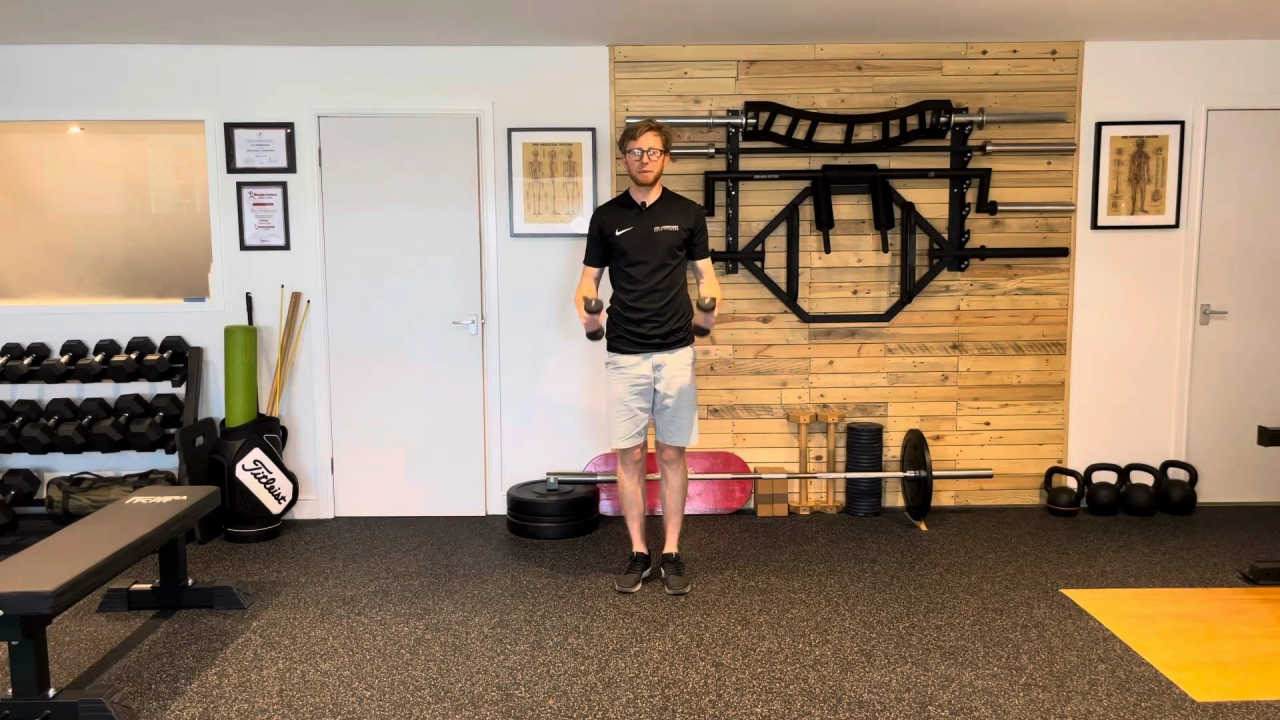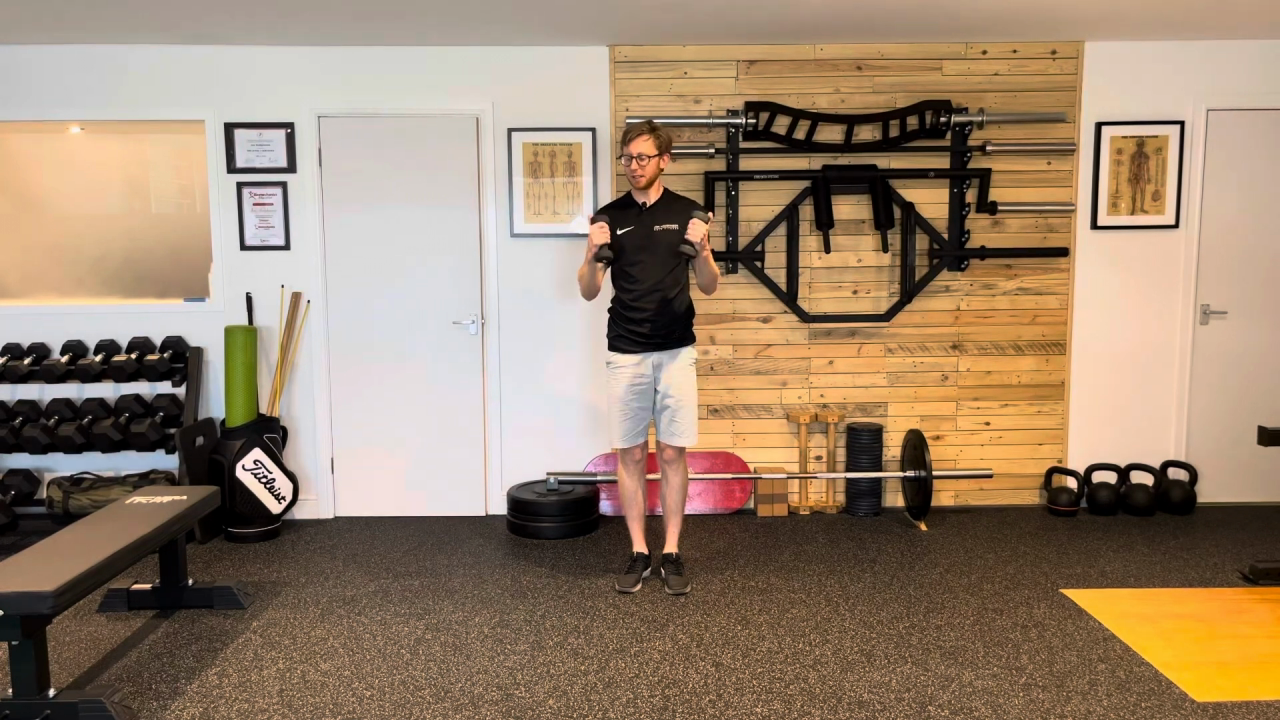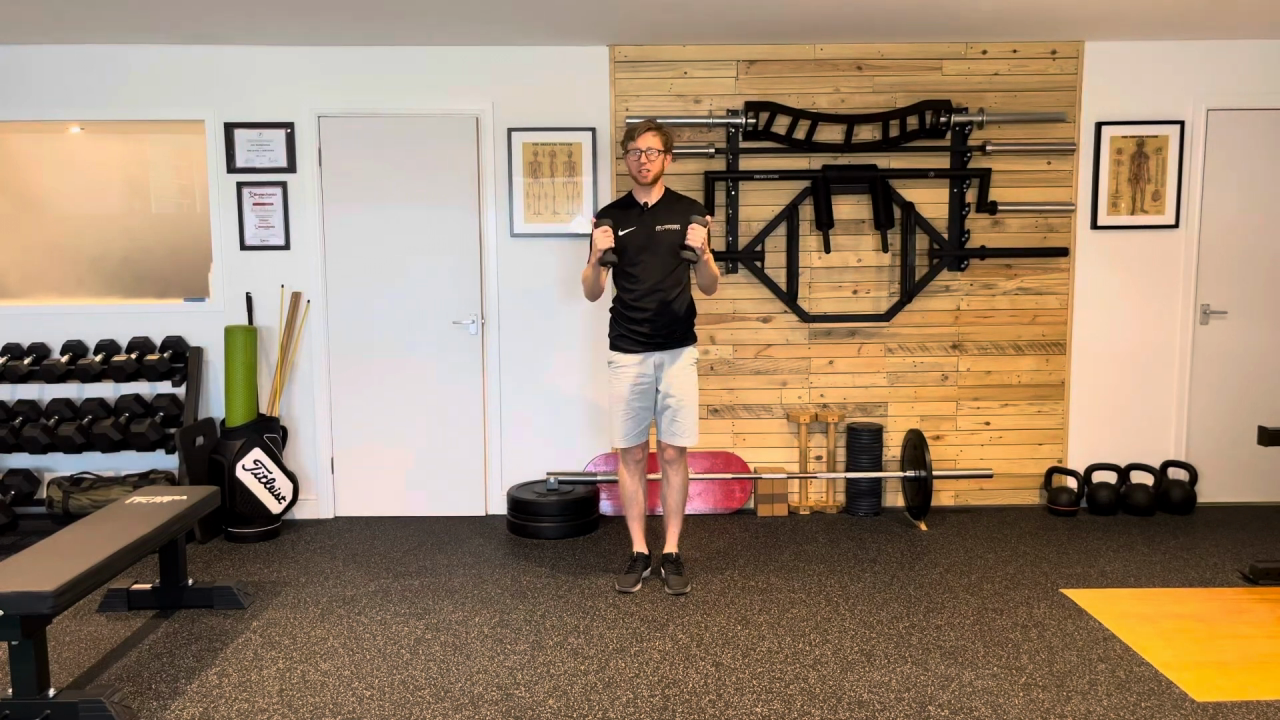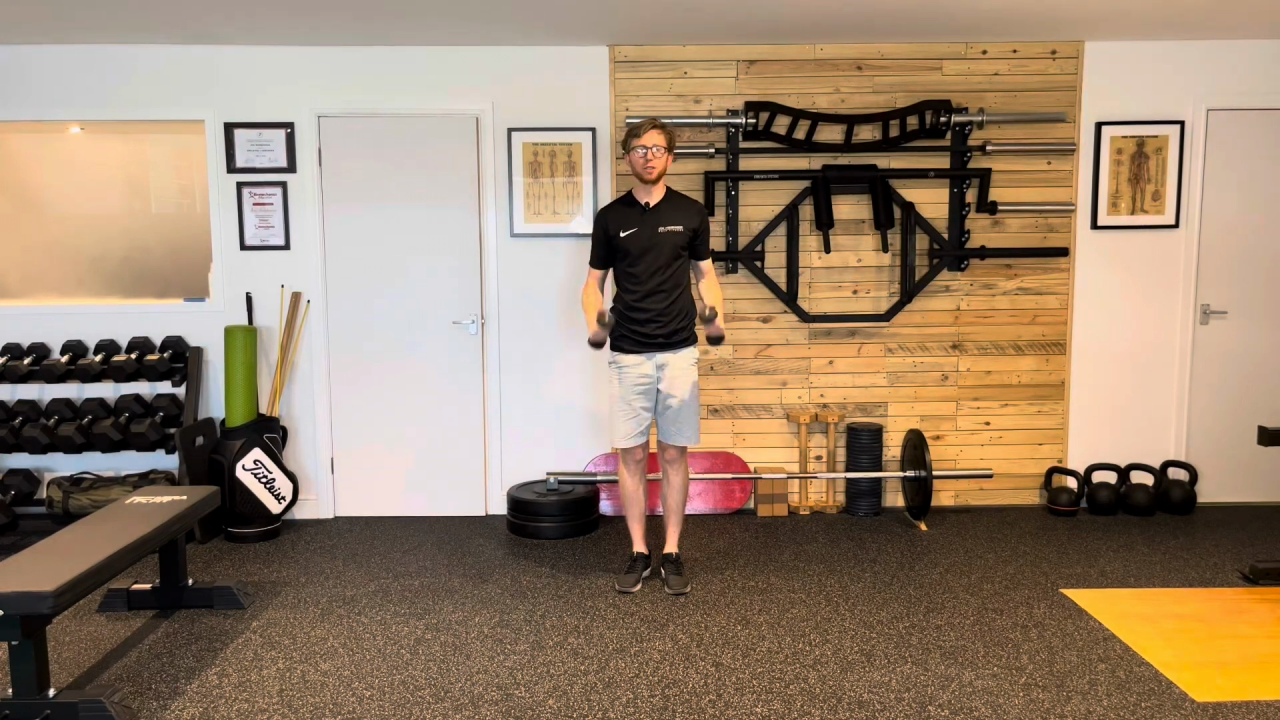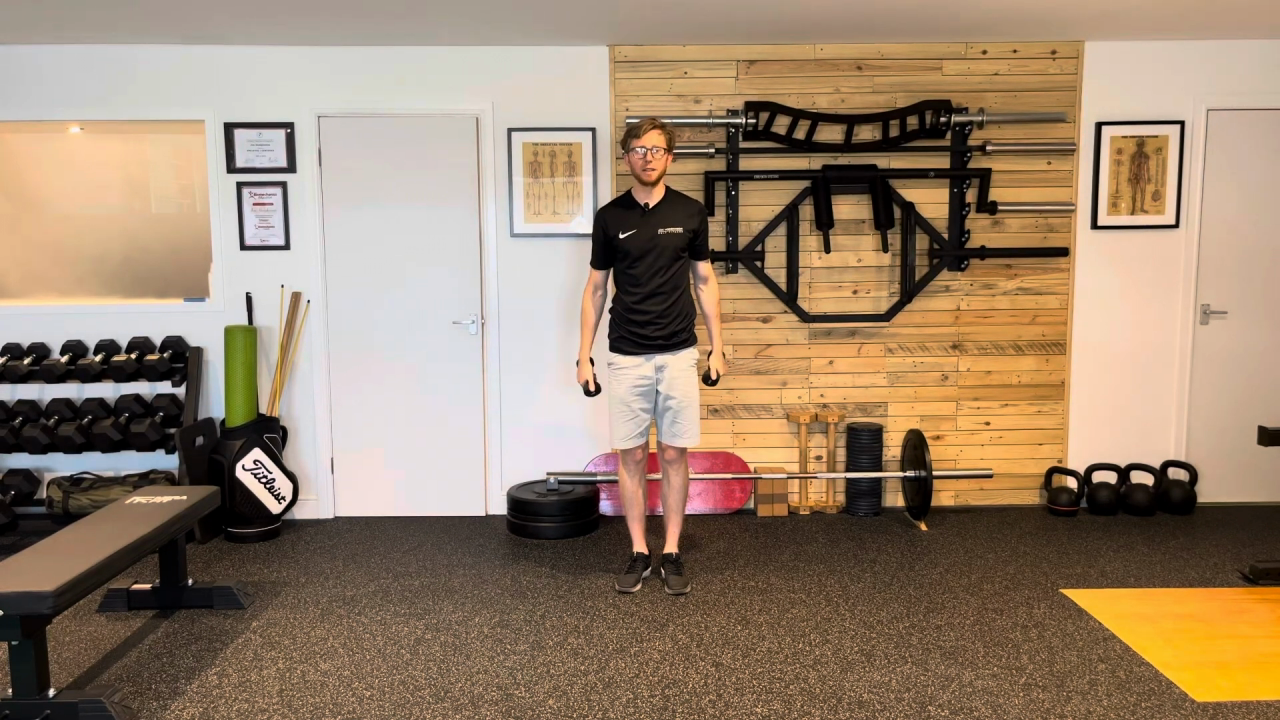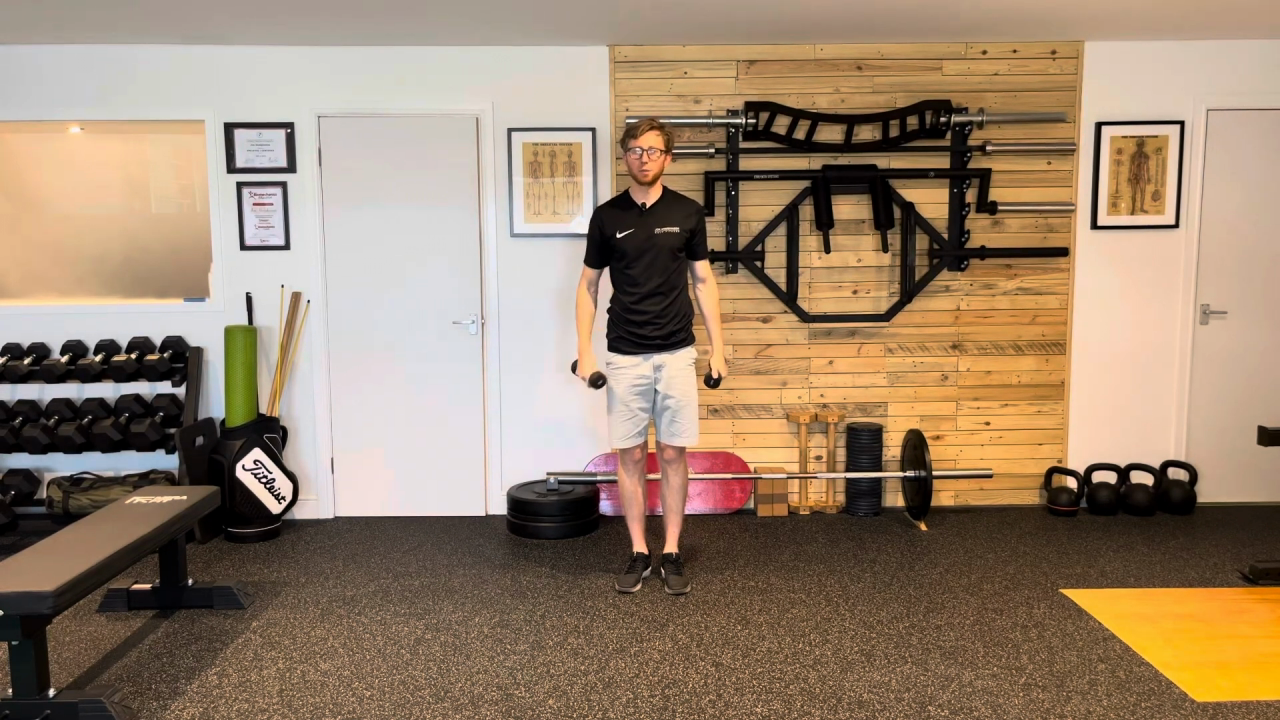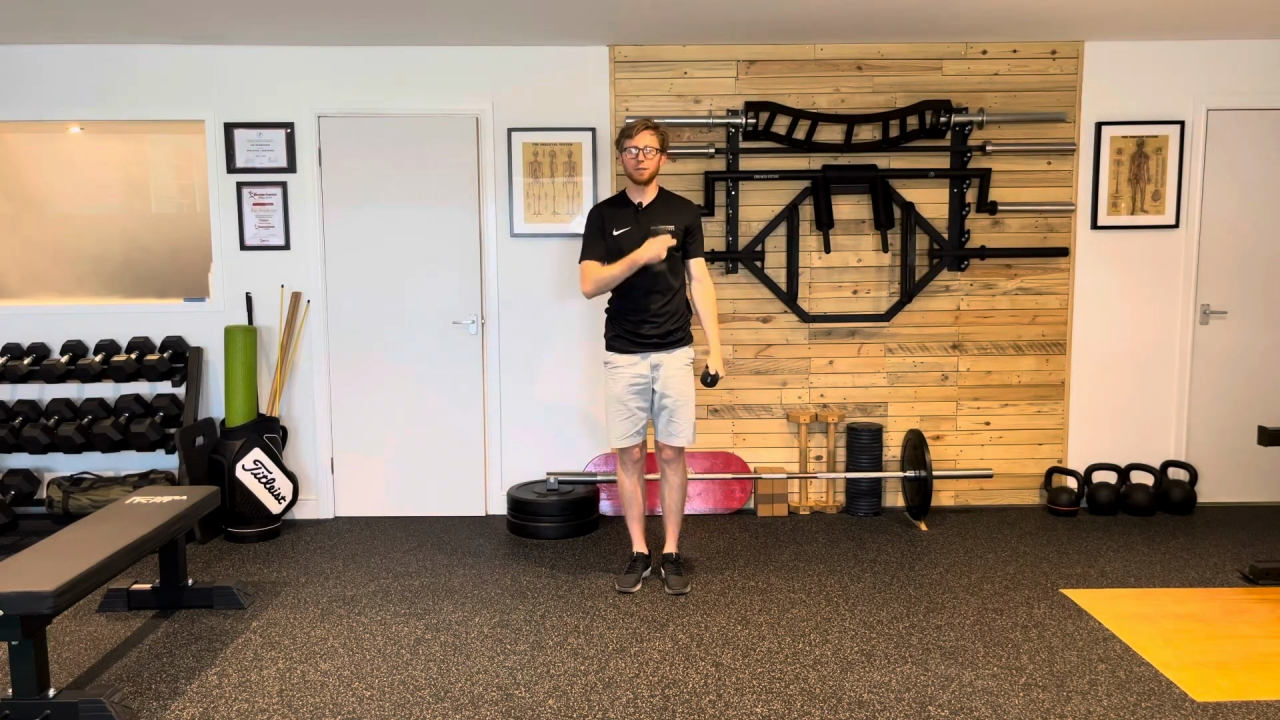
dt=0.4s
person 1, frame 1
left shoulder: (688, 213)
right shoulder: (606, 216)
left elbow: (706, 276)
right elbow: (588, 281)
left wrist: (709, 304)
right wrist: (585, 304)
left hip: (676, 352)
right hip: (624, 355)
left knee: (673, 452)
right knee: (630, 454)
left ankle: (672, 553)
right ankle: (638, 552)
person 1, frame 2
left shoulder: (686, 210)
right shoulder: (611, 215)
left elbow: (709, 285)
right elbow: (588, 291)
left wrist: (702, 248)
right wrist: (593, 253)
left hip: (676, 351)
right hip: (625, 354)
left knee: (673, 453)
right knee: (630, 454)
left ankle: (671, 553)
right ankle: (639, 552)
person 1, frame 3
left shoulder: (689, 211)
right shoulder: (610, 216)
left elbow: (708, 286)
right elbow: (592, 291)
left wrist: (703, 254)
right wrist: (597, 258)
left hip: (677, 350)
right hip: (627, 353)
left knee: (673, 452)
right knee: (631, 452)
left ankle: (671, 553)
right ankle: (638, 552)
person 1, frame 4
left shoulder: (691, 212)
right shoulder: (610, 216)
left elbow: (705, 274)
right elbow: (594, 282)
left wrist: (714, 314)
right wrist: (592, 320)
left hip: (679, 352)
right hip: (627, 354)
left knee: (675, 452)
right knee: (631, 454)
left ankle: (671, 553)
right ankle: (638, 552)
person 1, frame 5
left shoulder: (690, 212)
right shoulder: (610, 216)
left elbow: (704, 281)
right elbow: (596, 288)
left wrist: (717, 346)
right wrist: (583, 354)
left hip: (678, 353)
right hip: (626, 356)
left knee: (674, 455)
right knee: (631, 456)
left ankle: (671, 553)
right ankle: (638, 552)
person 1, frame 6
left shoulder: (688, 212)
right shoulder: (606, 216)
left elbow: (704, 281)
right elbow: (586, 286)
left wrist: (718, 347)
right wrist: (585, 349)
left hip: (676, 353)
right hip: (627, 356)
left knee: (673, 453)
right knee: (630, 455)
left ankle: (672, 553)
right ankle: (638, 553)
person 1, frame 7
left shoulder: (684, 212)
right shoulder: (604, 214)
left elbow: (699, 281)
right elbow: (589, 283)
left wrist: (715, 346)
right wrist: (640, 254)
left hip: (674, 352)
right hip: (623, 354)
left knee: (672, 452)
right knee: (630, 454)
left ankle: (671, 553)
right ankle: (638, 553)
